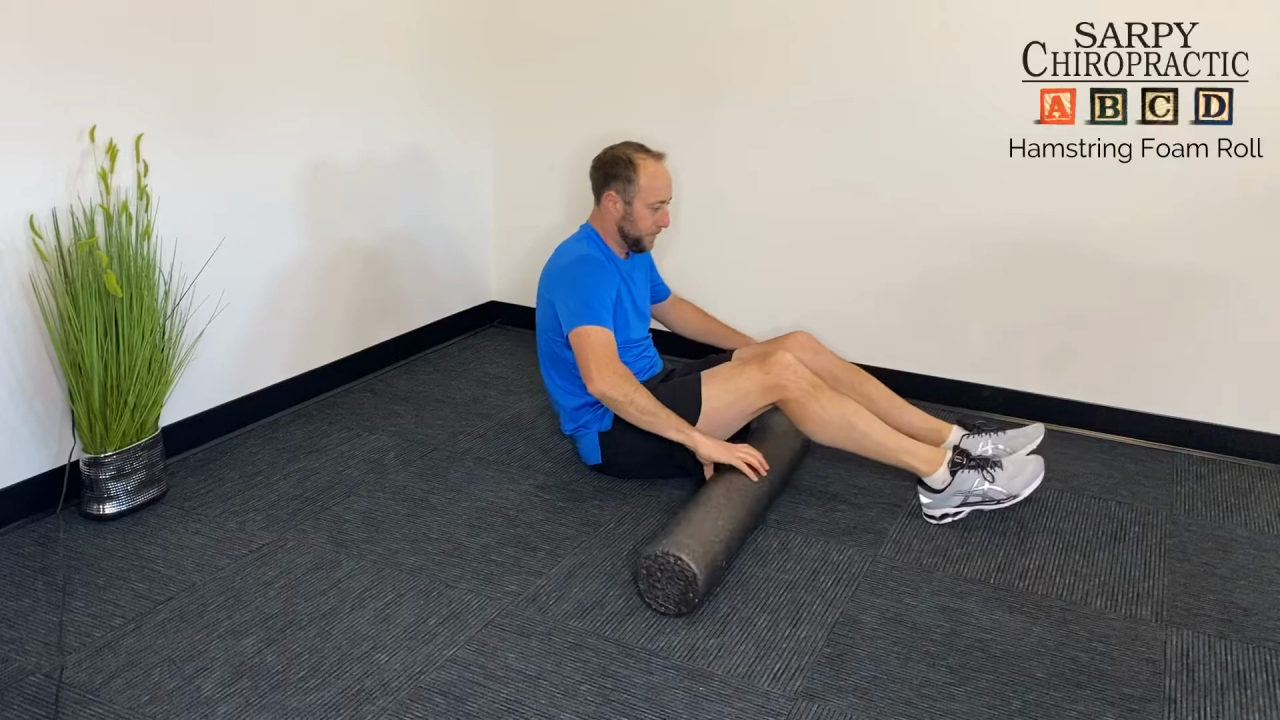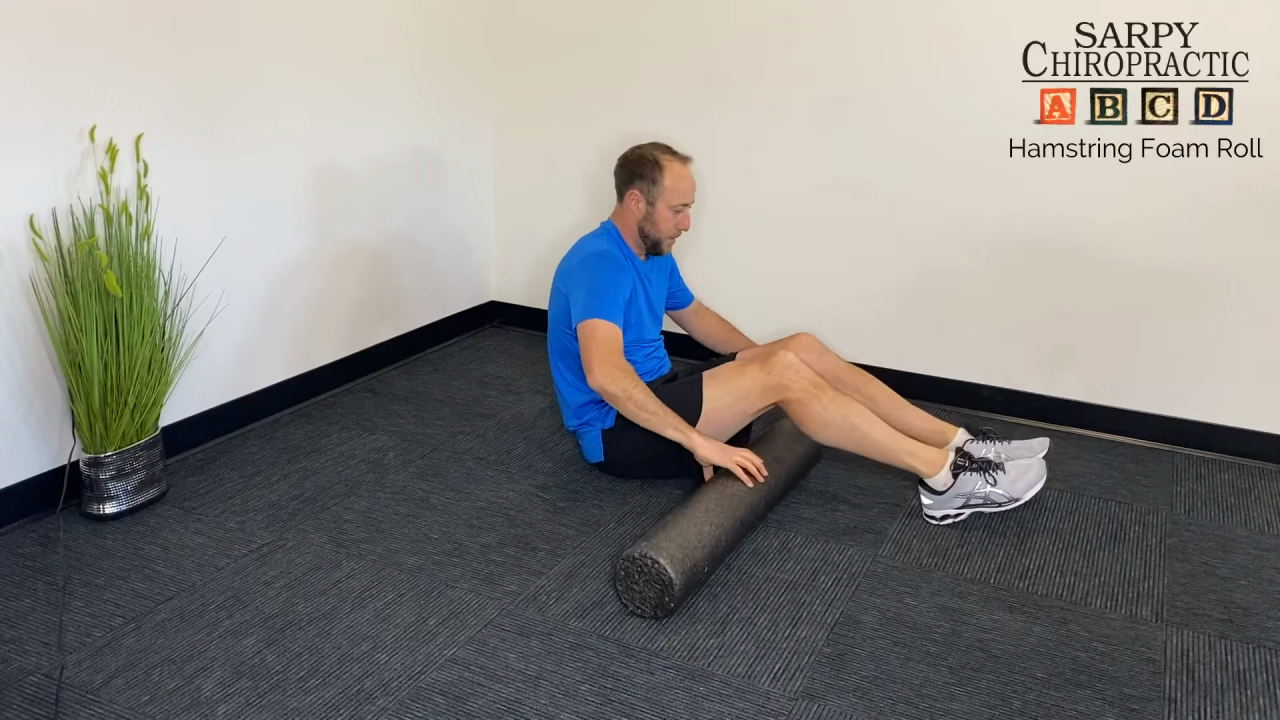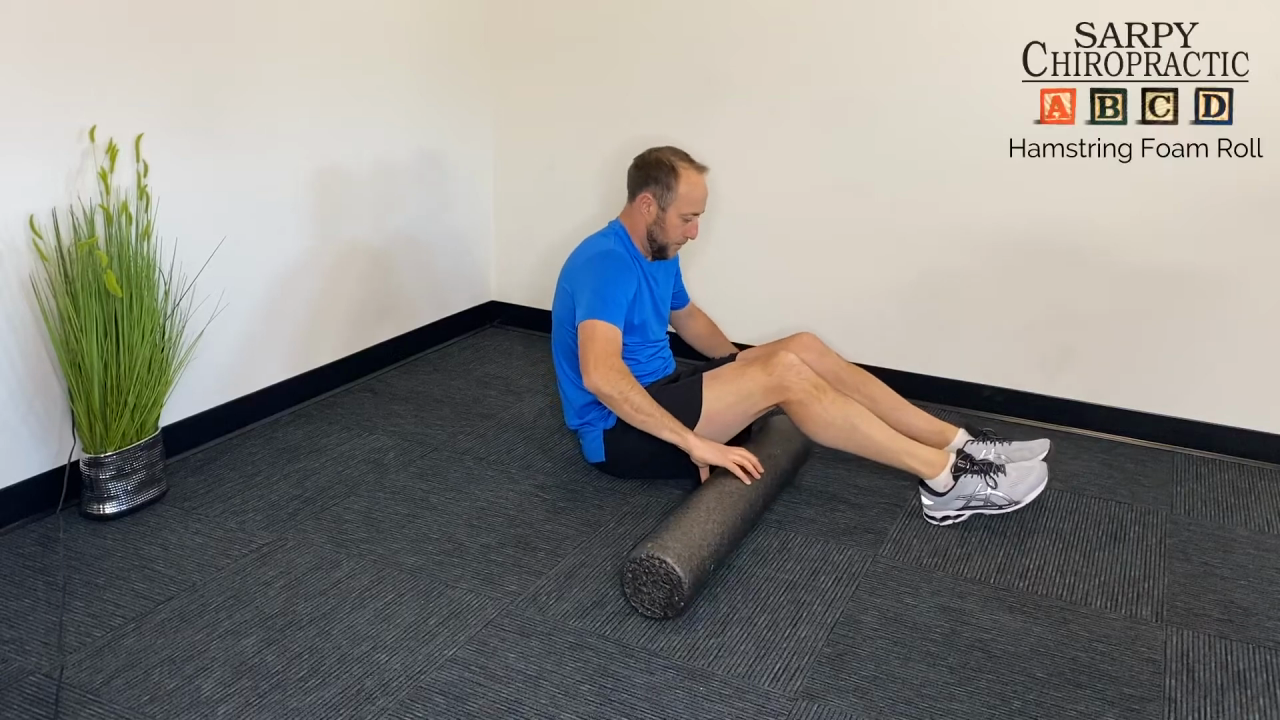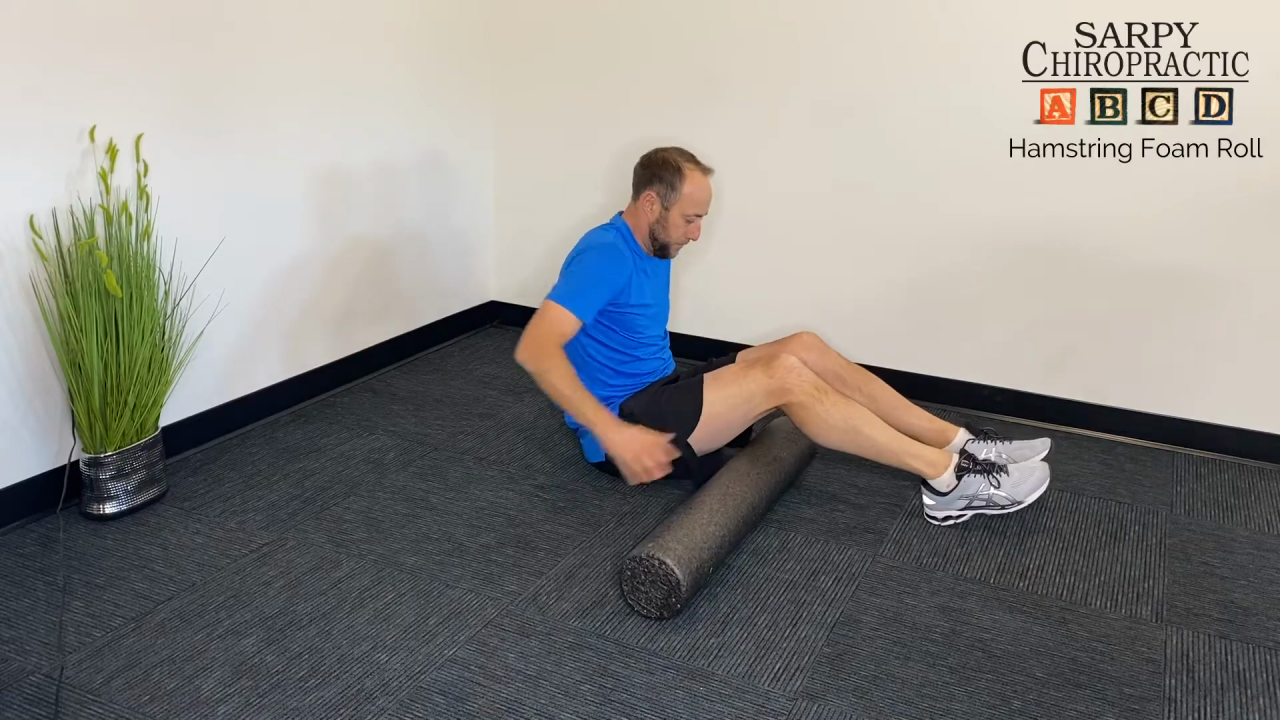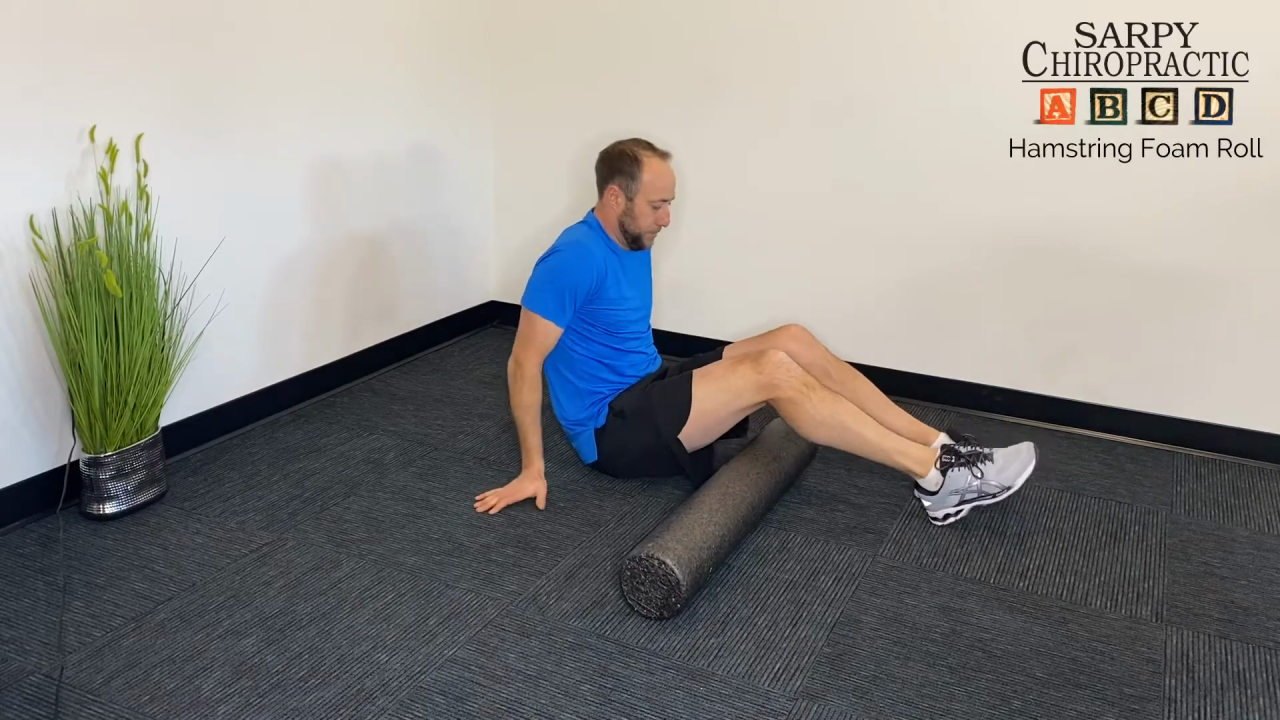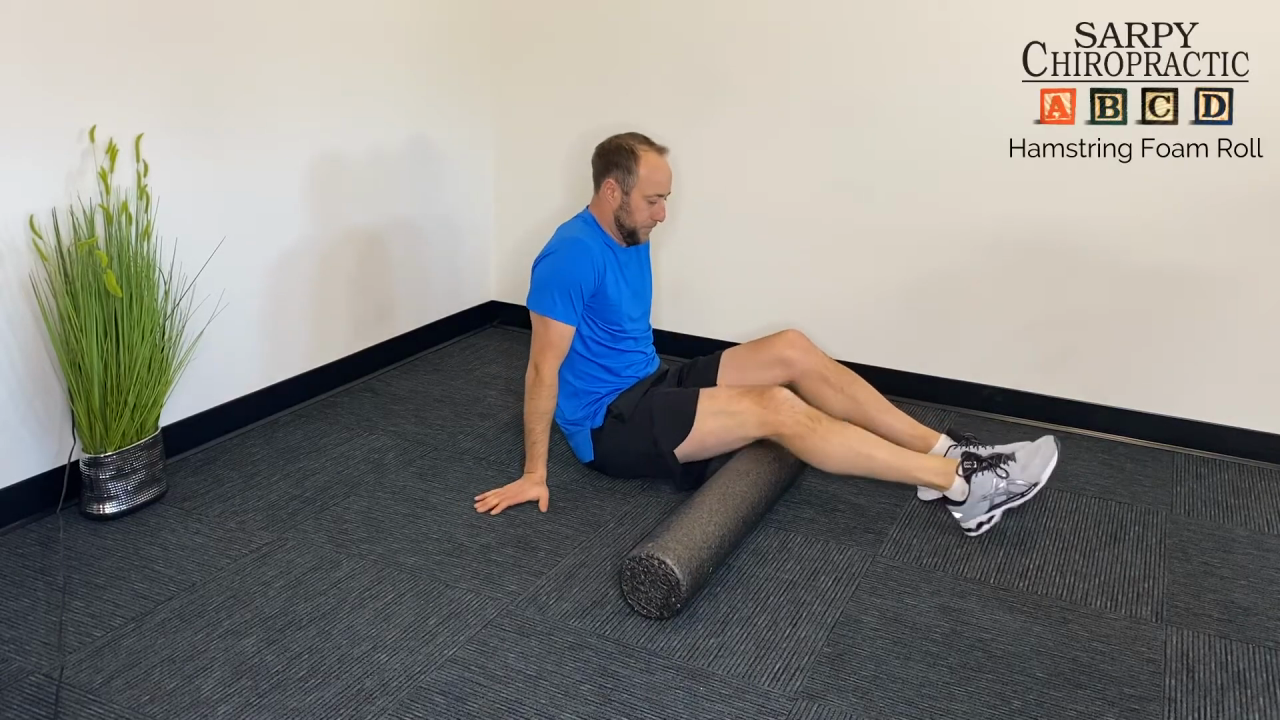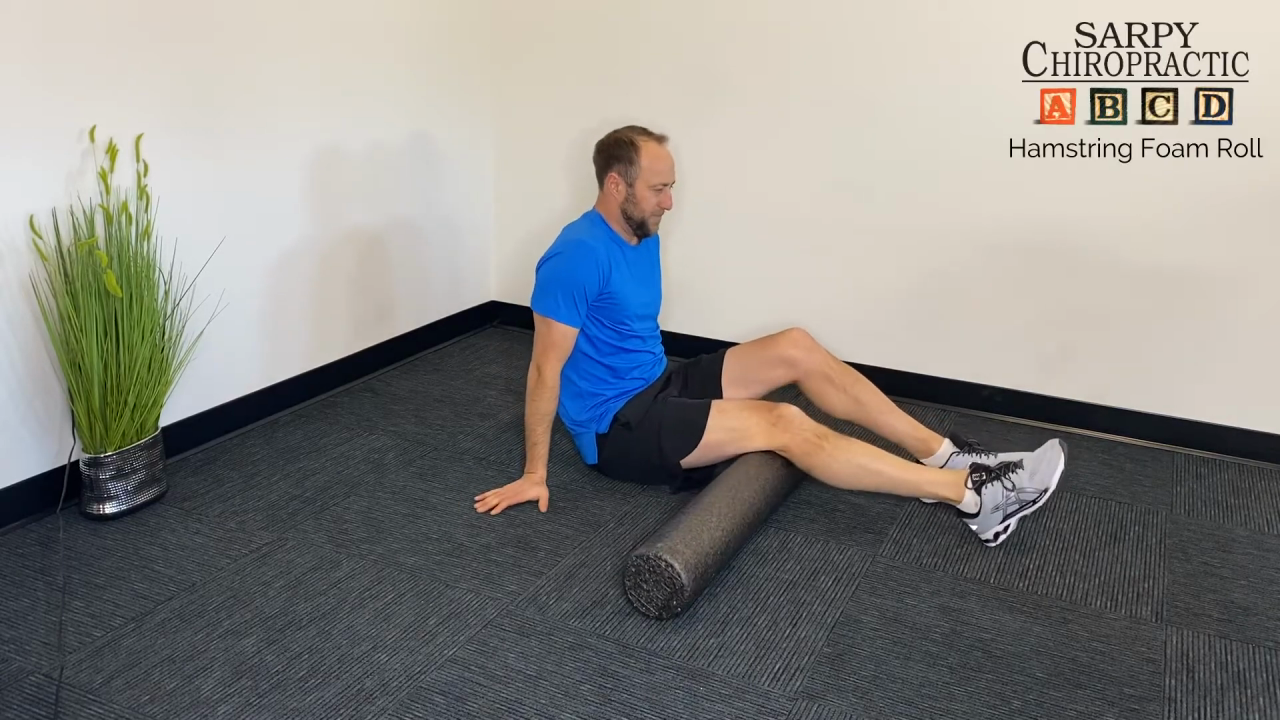
dt=0.5s
person 1, frame 1
left shoulder: (631, 253)
right shoulder: (581, 267)
left elbow: (669, 308)
right elbow: (603, 380)
left wrist: (749, 346)
right wrist: (700, 442)
left hip: (651, 393)
right hip: (617, 435)
left knee: (797, 347)
right knee: (780, 373)
left ankle: (953, 443)
right ankle: (944, 476)
person 1, frame 2
left shoulder: (654, 255)
right shoulder: (598, 264)
left elbow: (696, 316)
right elbow: (605, 374)
left wrist: (761, 357)
right wrist: (699, 442)
left hip: (656, 396)
right hip: (618, 433)
left knee: (800, 349)
right knee: (782, 371)
left ankle: (959, 445)
right ankle: (946, 477)
person 1, frame 3
left shoulder: (658, 254)
right shoulder: (605, 263)
left elbow: (687, 317)
right elbow: (599, 374)
left wrist: (747, 371)
right wrist: (694, 443)
left hip: (659, 394)
right hip: (621, 433)
left knee: (803, 348)
right knee: (783, 372)
left ankle: (958, 445)
right ankle: (945, 478)
person 1, frame 4
left shoulder: (651, 249)
right shoulder: (604, 257)
right elbow: (534, 348)
right wrist: (612, 432)
left hip: (656, 397)
right hip: (626, 427)
left knee: (804, 348)
right knee: (783, 374)
left ankle: (959, 446)
right ankle: (947, 479)
person 1, frame 5
left shoulder: (632, 243)
right shoulder: (575, 259)
right elbow: (524, 362)
right wrist: (532, 469)
left hip: (648, 389)
right hip: (613, 430)
left knee: (793, 341)
right knee: (772, 370)
left ankle: (939, 449)
right ankle: (936, 476)
person 1, frame 6
left shoulder: (630, 238)
right shoulder: (571, 255)
right elbow: (544, 368)
right wrist: (534, 473)
left hip: (648, 386)
right hip: (610, 426)
left knee: (790, 349)
right knee: (774, 408)
left ankle: (940, 452)
right ankle: (963, 485)
person 1, frame 7
left shoulder: (642, 235)
right shoulder: (578, 256)
right elbow: (546, 369)
right wrist: (534, 474)
left hip: (657, 384)
right hip: (617, 427)
left knee: (795, 348)
right knee: (782, 425)
left ankle: (943, 455)
right ankle: (972, 496)
